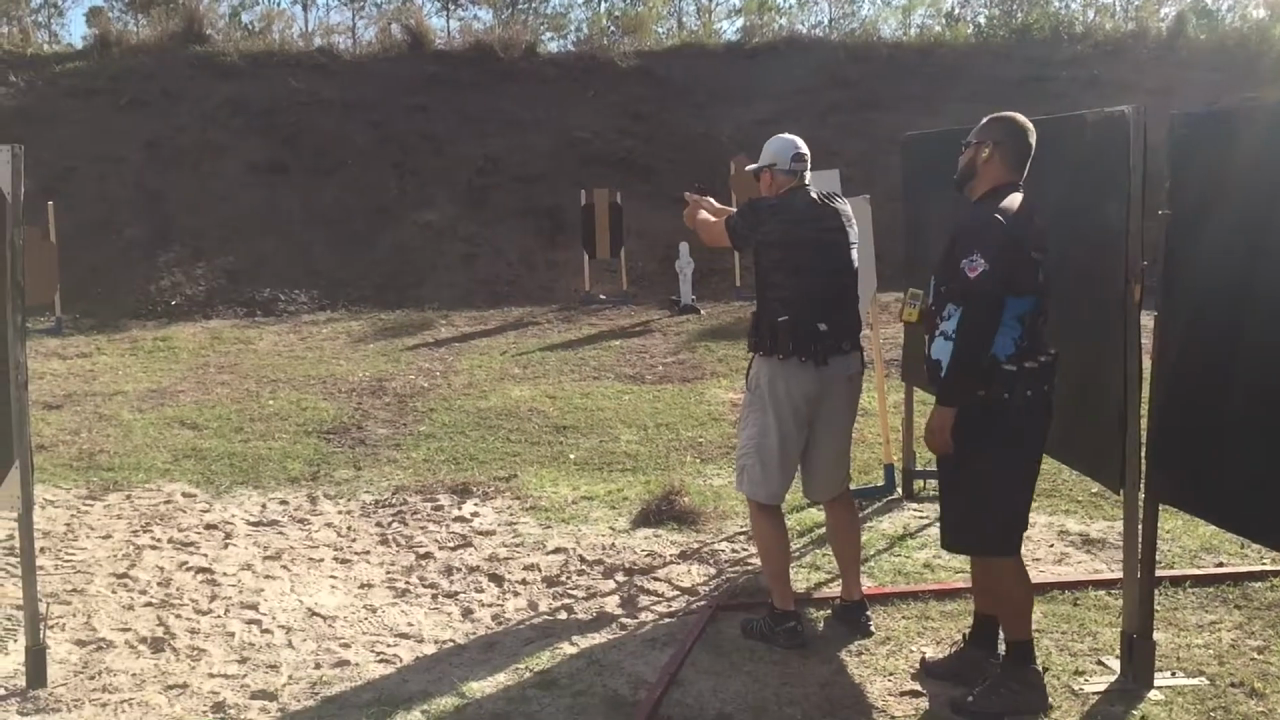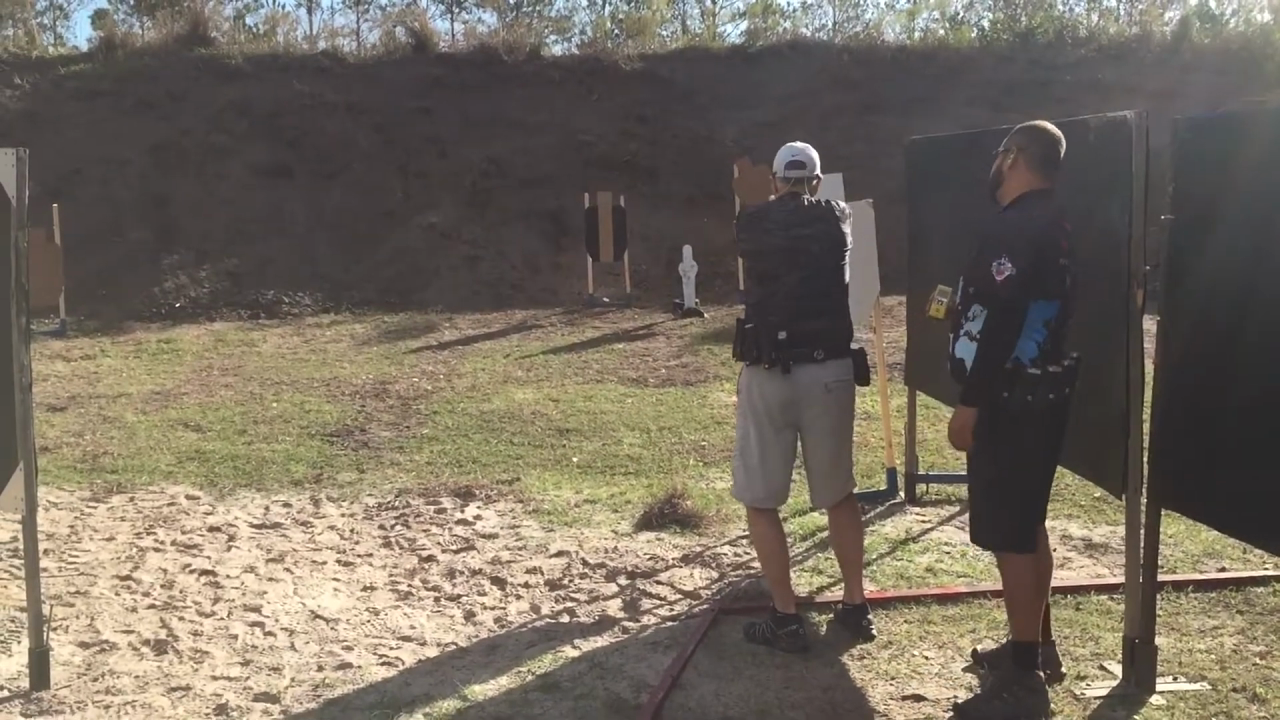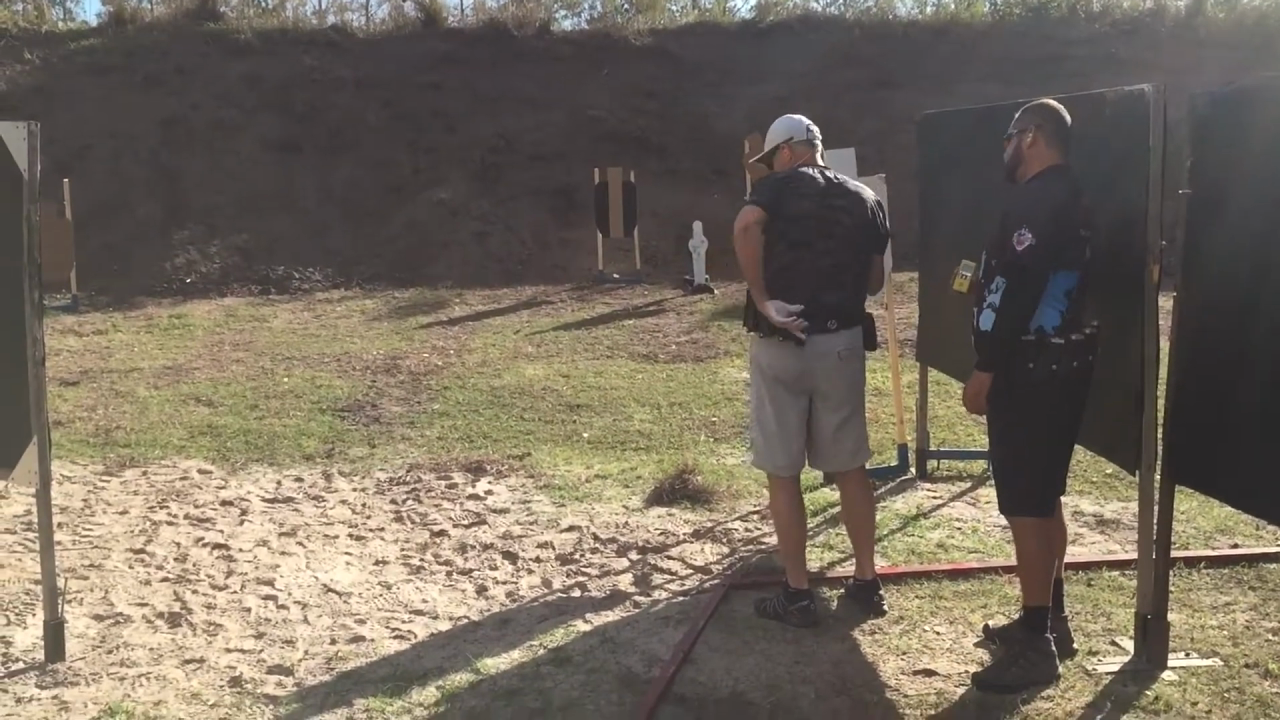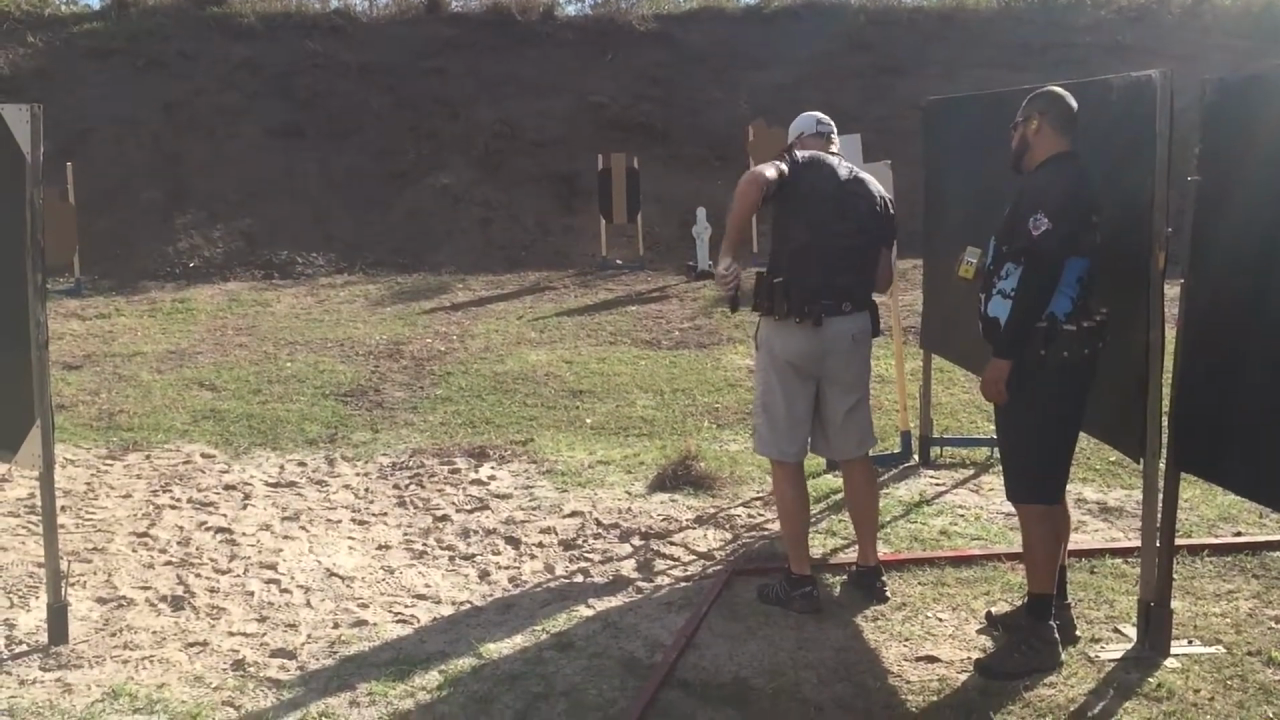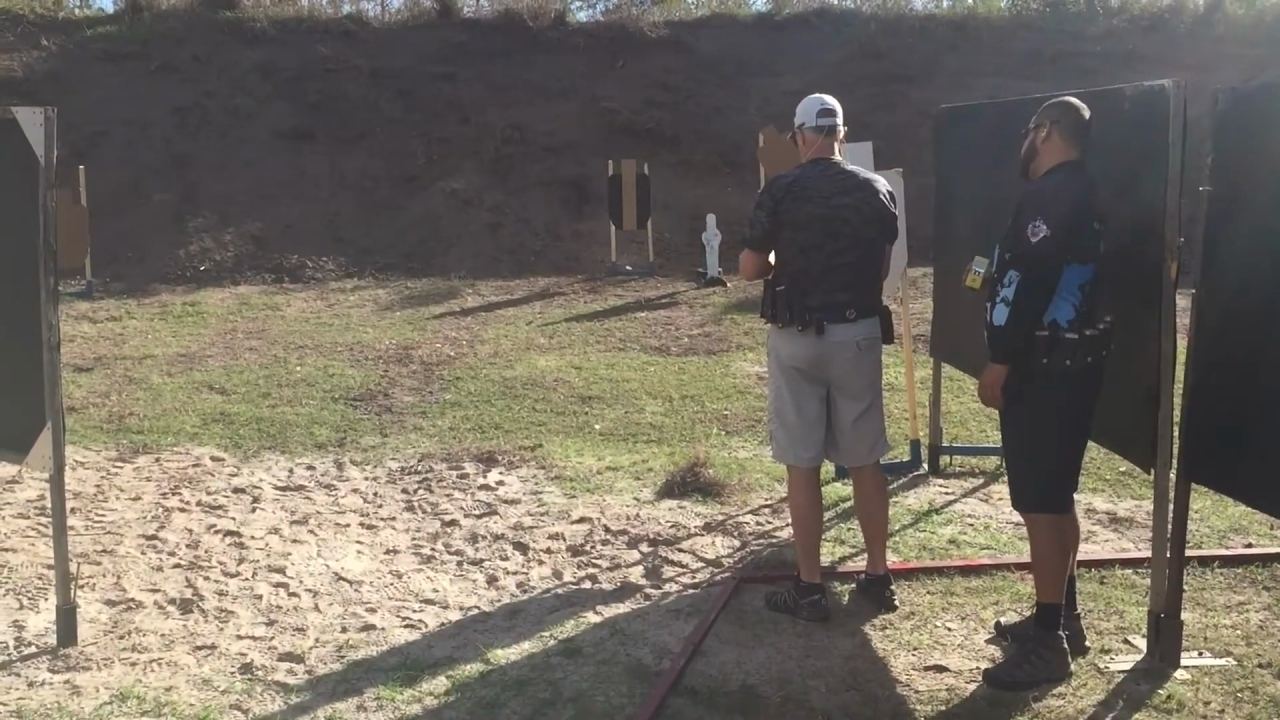
dt=1s
person 1, frame 1
left shoulder: (987, 223)
right shoulder: (1017, 218)
left elbow: (979, 319)
left wrist: (946, 404)
right wrist: (935, 310)
left hip: (993, 400)
right hip: (1008, 395)
left knee: (991, 539)
right knee: (984, 533)
right ankle: (981, 648)
person 1, frame 2
left shoulder: (1015, 225)
right shoulder: (1049, 222)
left elbow: (1002, 320)
left wrist: (970, 403)
right wrist: (966, 308)
left hip: (1011, 400)
left knee: (1009, 534)
right knee: (1026, 526)
right ankle: (1036, 646)
person 1, frame 3
left shoulder: (1037, 199)
right shoulder: (1066, 196)
left elbow: (1021, 289)
left wrist: (985, 368)
right wrist: (988, 280)
left hip: (1031, 370)
right hip: (1056, 365)
left knee: (1025, 504)
right knee: (1041, 499)
left ankle: (1036, 644)
right ankle: (1049, 621)
person 1, frame 4
left shoulder: (1051, 185)
right shoulder: (1063, 183)
left elbow: (1039, 275)
left wrist: (1003, 355)
left hip: (1040, 358)
right hip: (1054, 354)
left knee: (1033, 493)
right knee: (1044, 488)
left ankle: (1039, 632)
right ankle: (1051, 607)
person 1, frame 5
left shoulder: (1052, 192)
right shoulder: (1077, 191)
left elbow: (1036, 281)
left wrist: (1000, 360)
left hip: (1044, 364)
right hip: (1065, 361)
left knee: (1040, 502)
right knee: (1053, 497)
left ankle: (1049, 642)
right ankle: (1061, 617)
person 2, frame 1
left shoulder: (765, 213)
right shoulder: (838, 212)
left elbow: (715, 234)
left wrist: (698, 214)
right wrist: (713, 206)
left hip: (784, 368)
right hip: (842, 364)
left knee: (762, 494)
right knee: (835, 488)
left ankle: (784, 615)
right ankle: (854, 603)
person 2, frame 2
left shoulder: (751, 223)
right shoulder: (835, 219)
left hip: (767, 374)
right hip: (829, 371)
left knee: (761, 500)
right knee: (840, 493)
left ankle: (786, 619)
right ankle: (856, 606)
person 2, frame 3
left shoulder: (778, 188)
right shoulder: (865, 199)
left elbow: (746, 227)
right elbow: (875, 280)
left wrist: (761, 299)
left hip: (781, 344)
right hip: (843, 341)
left knee: (782, 472)
right knee: (850, 466)
left ankle: (797, 594)
right ankle: (867, 582)
person 2, frame 4
left shoulder: (797, 166)
right shoulder: (875, 193)
left elbow: (756, 178)
right elbow: (883, 280)
left wrist: (728, 251)
left hip: (790, 329)
right hip: (850, 328)
left knee: (786, 458)
right knee: (854, 453)
left ankle: (799, 579)
right ankle: (870, 568)
person 2, frame 5
left shoulder: (781, 191)
right shoulder: (878, 192)
left elbow: (749, 269)
right elbow: (882, 269)
left hip: (796, 338)
right hip: (858, 333)
left knee: (801, 465)
right knee: (865, 459)
left ankle: (809, 588)
right ankle: (878, 576)
